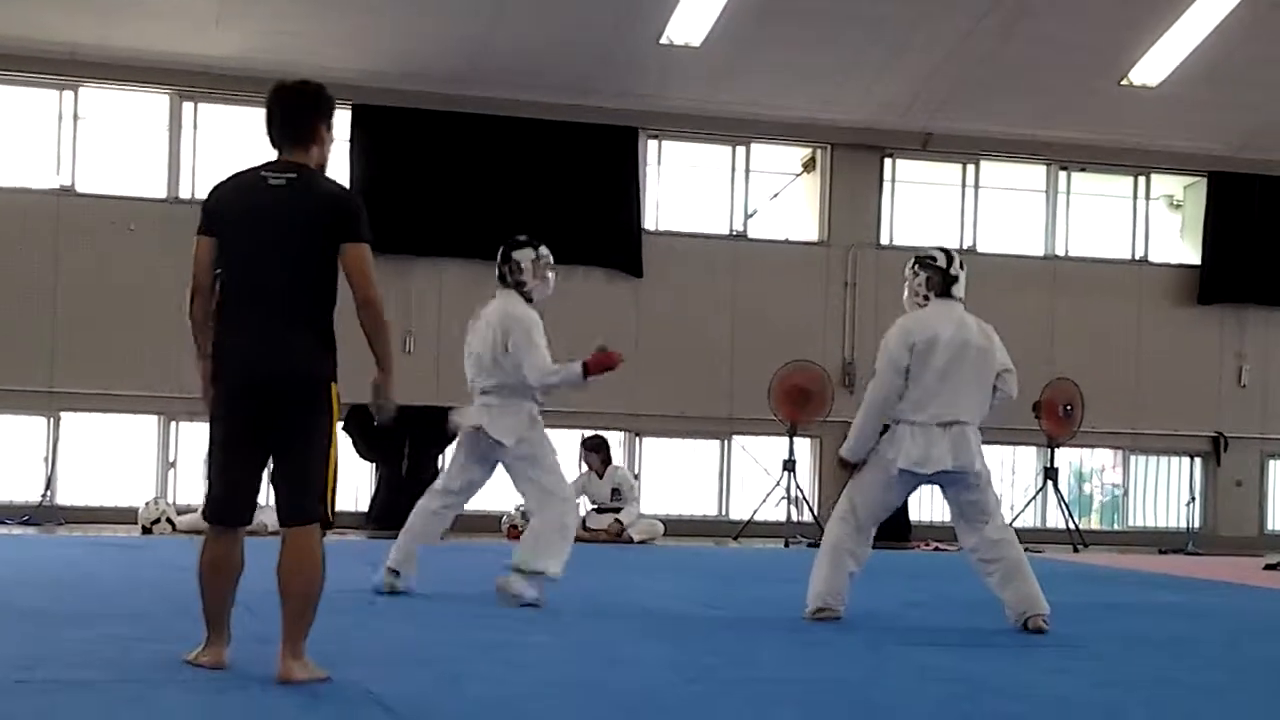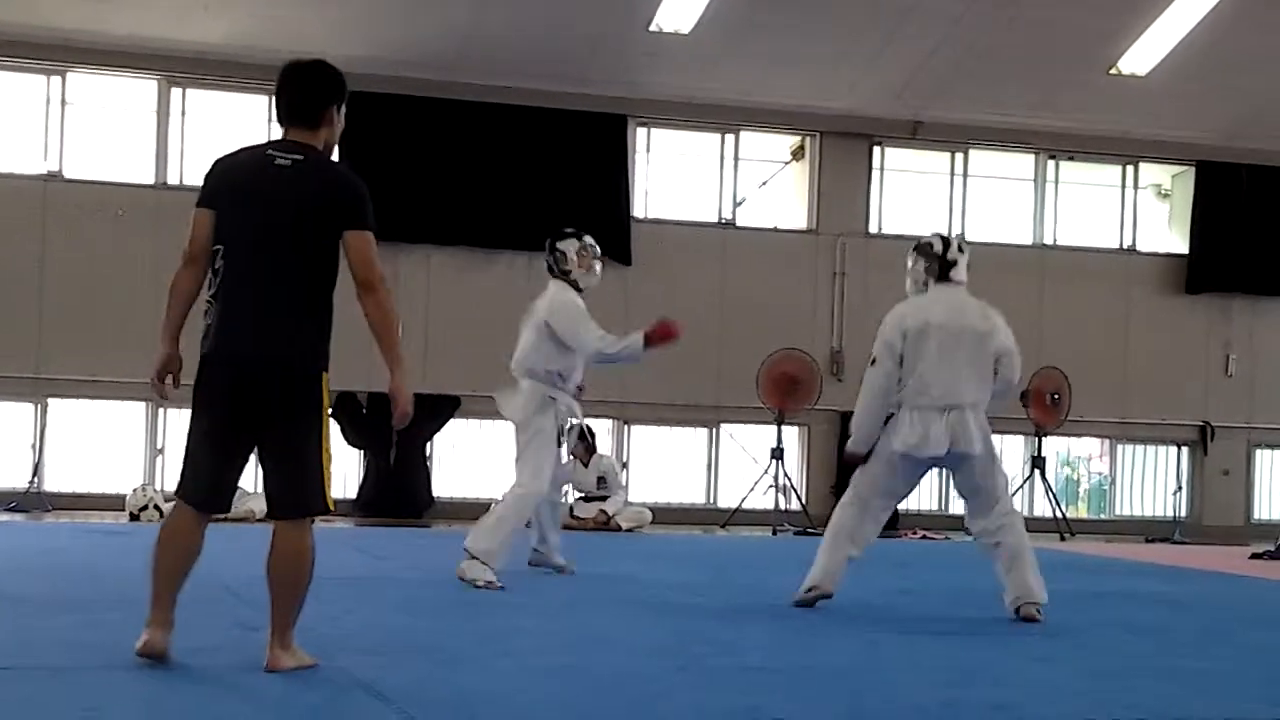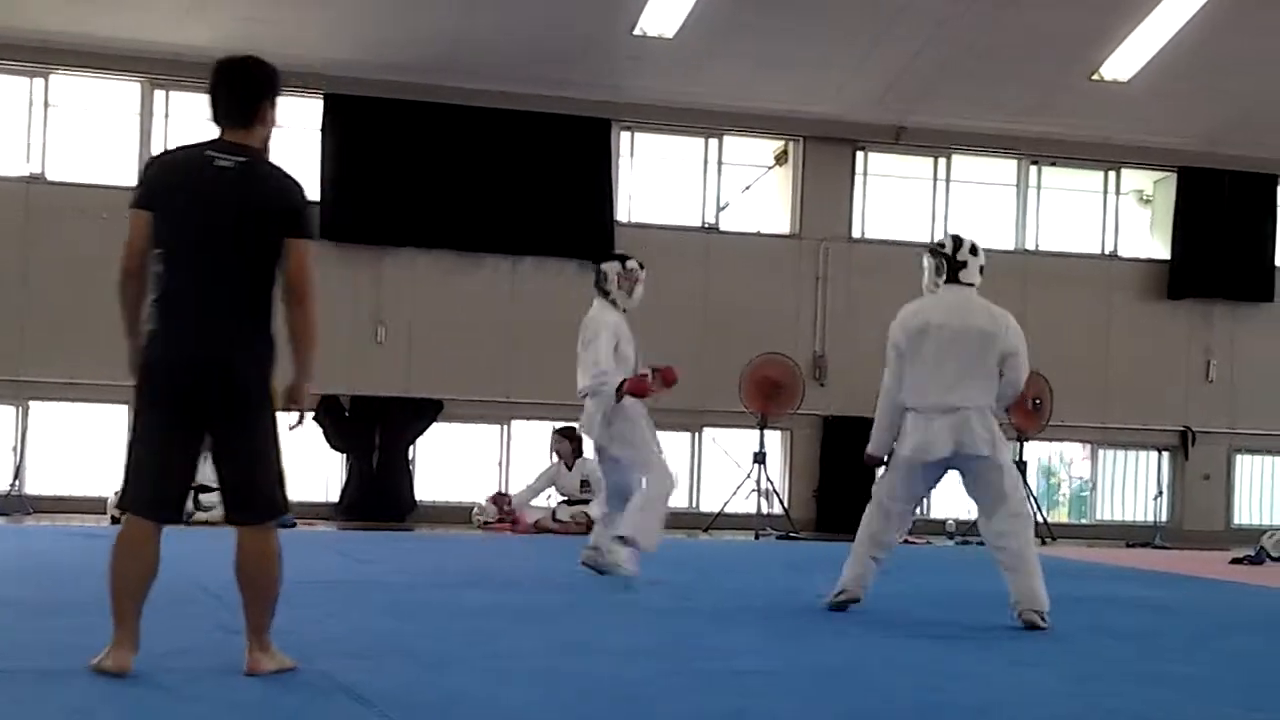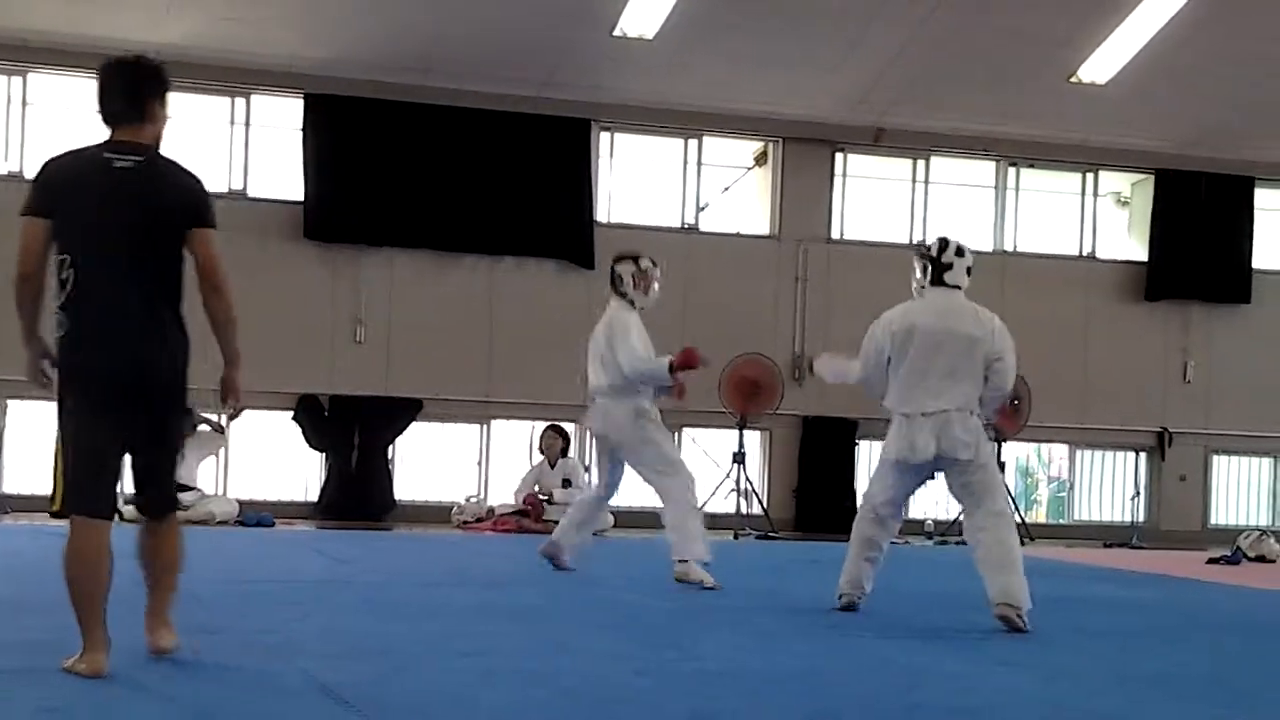
dt=0.4s
person 1, frame 1
left shoulder: (225, 196)
right shoulder: (337, 202)
left elbow: (201, 291)
right elbow: (366, 298)
left wrist: (209, 363)
right wrist: (385, 371)
left hip: (238, 375)
right hip: (306, 379)
left knee: (223, 519)
right knee: (303, 522)
left ankle: (214, 643)
right ankle: (293, 656)
person 1, frame 2
left shoulder: (227, 171)
right shoulder: (342, 187)
left elbow: (193, 264)
right elbow: (370, 285)
left wrist: (169, 342)
right wrist: (397, 372)
left hip: (225, 358)
right hip: (296, 368)
left knee: (193, 498)
right knee: (295, 514)
left ankle: (158, 624)
right ankle: (282, 645)
person 1, frame 3
left shoulder: (164, 172)
right shoulder: (282, 191)
left elbow: (132, 267)
right elbow: (298, 295)
left wrist: (137, 340)
right wrist: (301, 375)
left hip: (169, 364)
right hip: (244, 370)
left knee: (143, 512)
right knee: (258, 517)
left ankle: (121, 645)
right ankle: (261, 648)
person 1, frame 4
left shoulder: (59, 176)
right shoulder: (183, 187)
left elbow: (27, 272)
right elbow: (213, 284)
left wrist: (31, 341)
right wrist: (233, 363)
left hip: (87, 363)
right hip: (161, 365)
left knee: (88, 511)
right knee: (159, 507)
left ankle: (94, 647)
right ankle: (159, 622)
person 2, frame 1
left shoulder: (909, 328)
right shoulder: (985, 334)
left elbow: (881, 395)
right elbow: (1006, 390)
left wrist: (853, 449)
left hip: (909, 443)
right hip: (962, 446)
left knee: (853, 517)
right knee: (988, 530)
left ankle: (825, 602)
right ankle: (1031, 611)
person 2, frame 2
left shoulder: (905, 314)
right shoulder: (989, 318)
left elbow: (879, 384)
right elbow: (1009, 377)
left wrist: (860, 440)
left hip: (914, 427)
right hip: (968, 429)
left knee: (863, 502)
right knee: (997, 514)
left ankle: (819, 583)
right ankle: (1028, 598)
person 2, frame 3
left shoulder: (912, 315)
right shoulder: (1000, 319)
left elbow: (894, 384)
right elbow: (1015, 379)
left wrist: (883, 441)
left hip: (923, 429)
right hip: (977, 430)
left knee: (888, 508)
right knee: (1008, 516)
left ankle: (851, 587)
right ankle: (1030, 604)
person 2, frame 4
left shoulder: (897, 318)
right shoulder: (987, 322)
left elbow: (865, 374)
right elbow: (1003, 382)
left wrist: (824, 364)
left hip: (910, 432)
right hip: (963, 432)
left knee: (878, 509)
right knee: (990, 516)
left ankle: (851, 590)
right ankle: (1010, 601)
person 3, frame 1
left shoulder: (484, 315)
right shoulder: (521, 316)
right elbow: (539, 374)
right wrist: (588, 367)
left hip: (481, 416)
right hip: (515, 418)
left knee: (442, 497)
right knee: (556, 502)
left ankle: (393, 571)
right ankle: (522, 577)
person 3, frame 2
left shoulder: (551, 302)
right shoulder: (563, 302)
right elbow: (598, 346)
left wrist: (571, 373)
right wrist: (648, 339)
left hip: (545, 402)
right hip: (541, 405)
left knee: (545, 483)
right knee: (532, 486)
left ankle: (547, 551)
right ankle: (477, 560)
person 3, frame 3
left shoulder: (609, 319)
right shoulder: (602, 320)
right elbow: (597, 373)
left wrist: (653, 378)
right wrist: (626, 386)
left hip: (611, 414)
right hip: (613, 414)
left knee: (624, 488)
right knee: (658, 479)
left ankle: (599, 549)
right ankle: (622, 545)
person 3, frame 4
left shoulder: (614, 319)
right shoulder: (623, 319)
right elbow: (635, 365)
left wrist: (667, 382)
right wrist: (675, 363)
left hip: (613, 414)
right hip: (628, 414)
left knee: (604, 488)
right knee: (677, 482)
left ankle: (559, 542)
right ankle: (687, 562)
